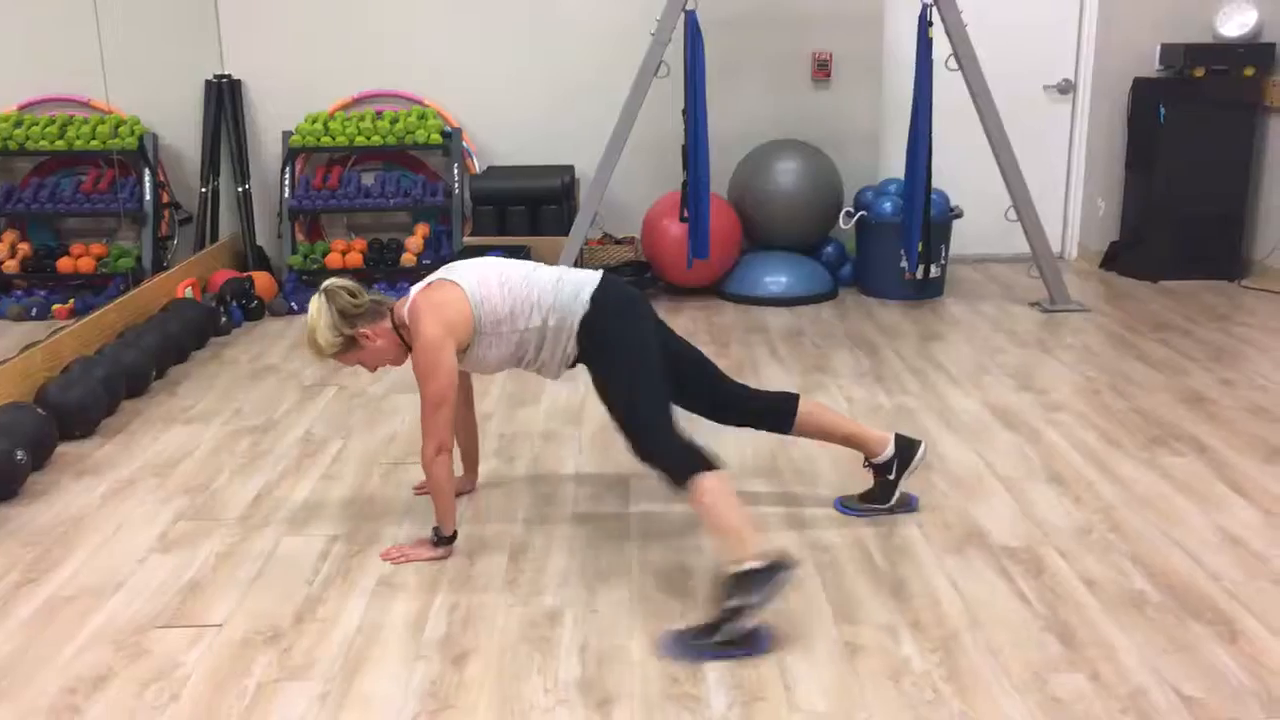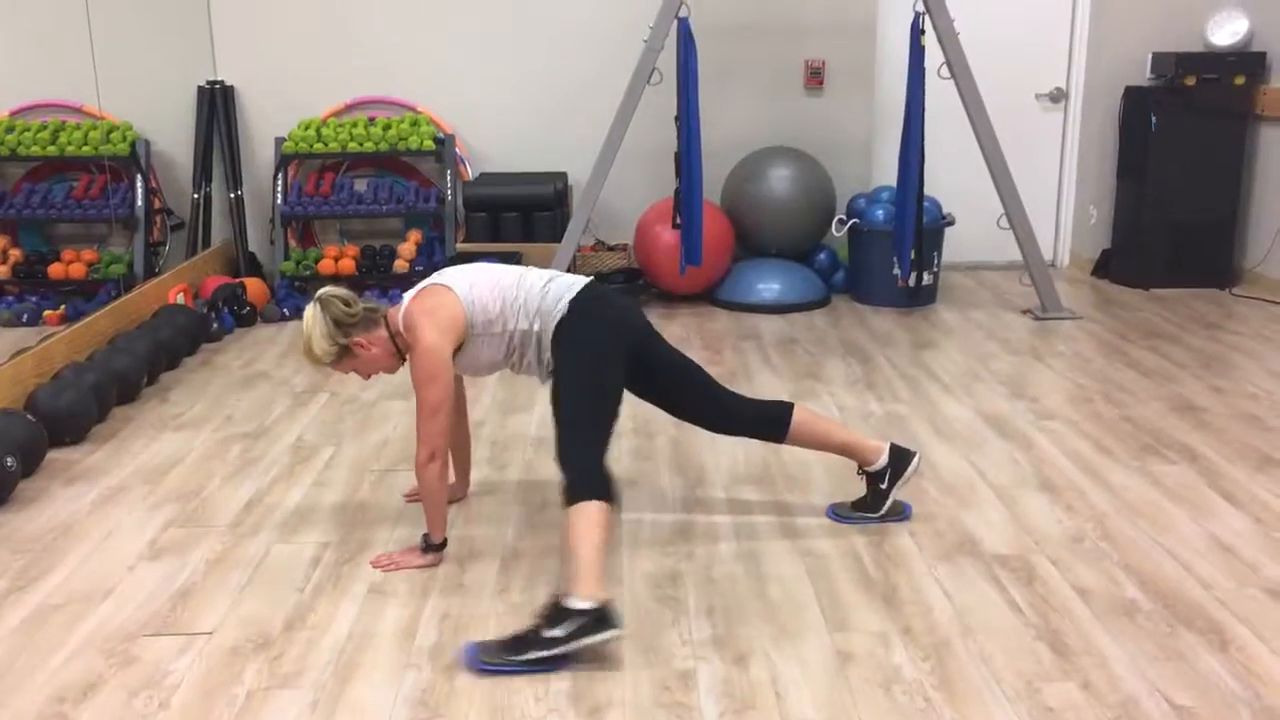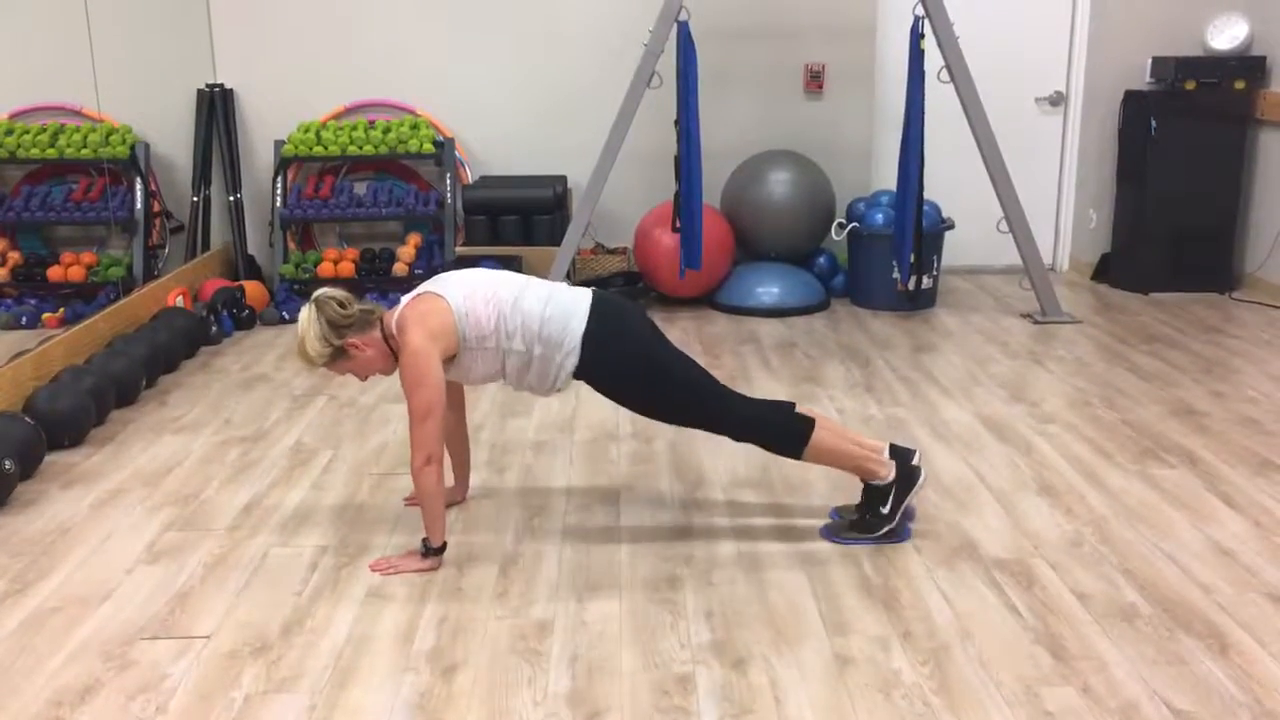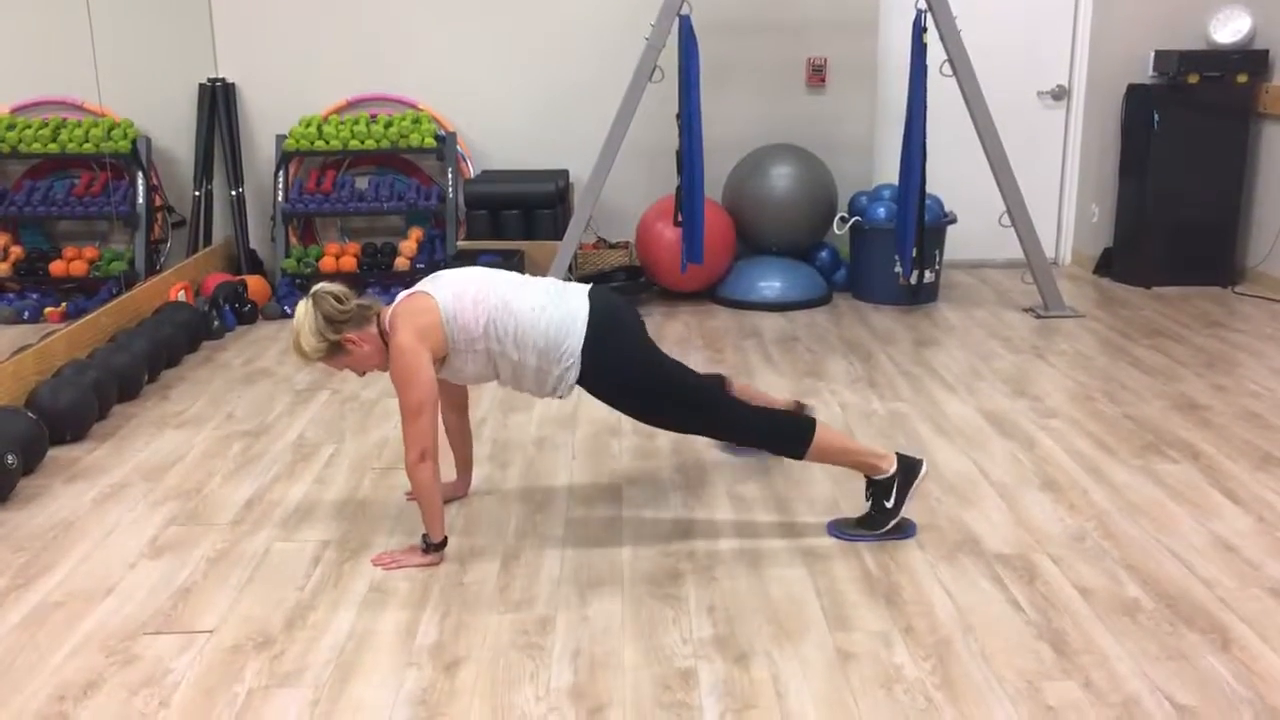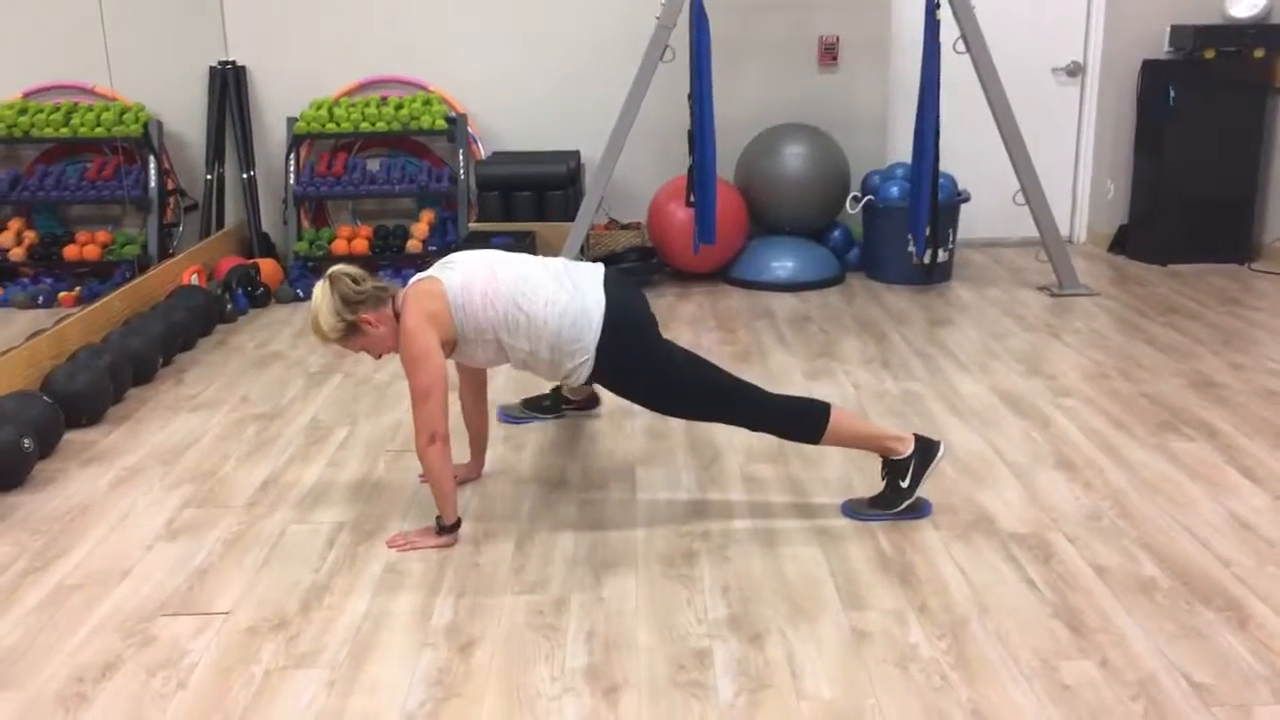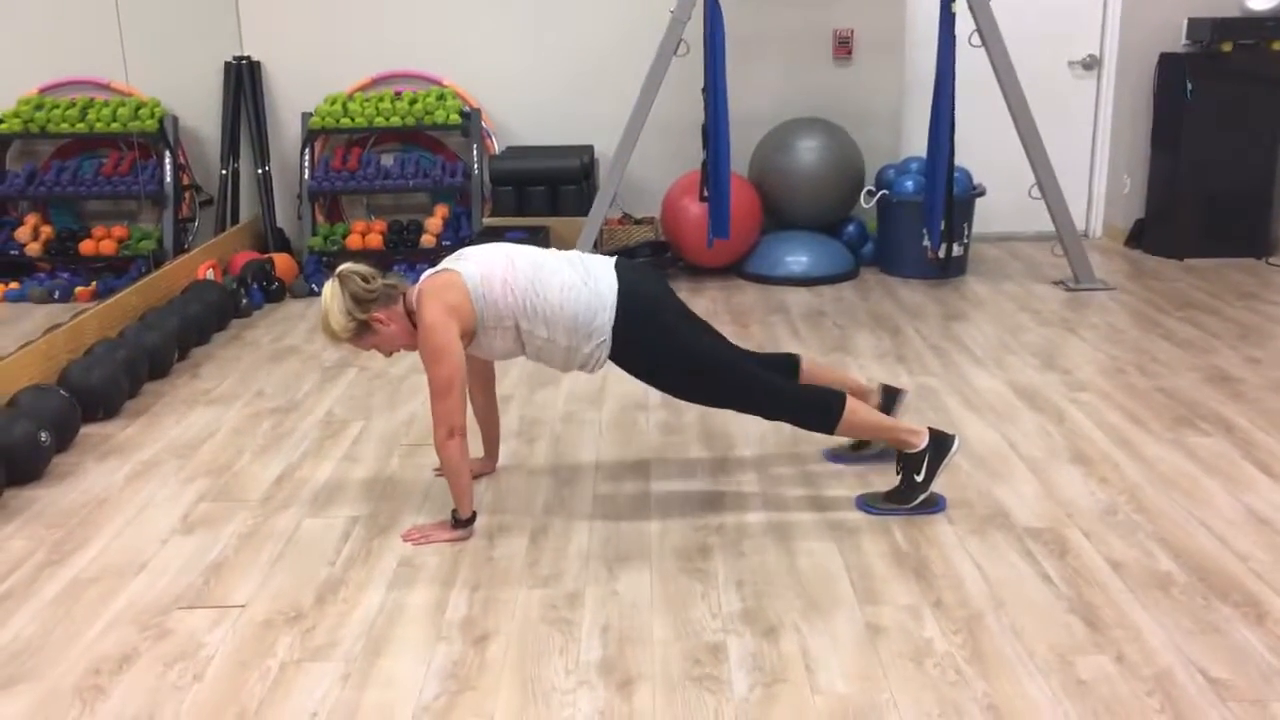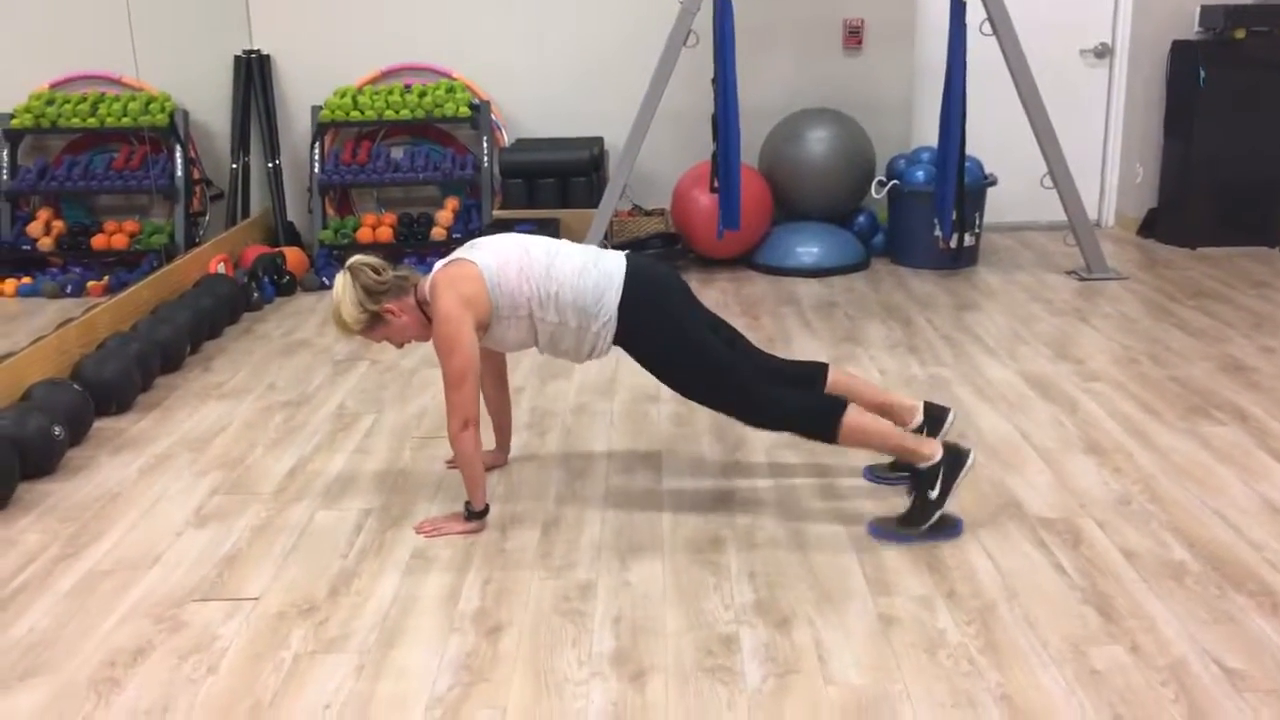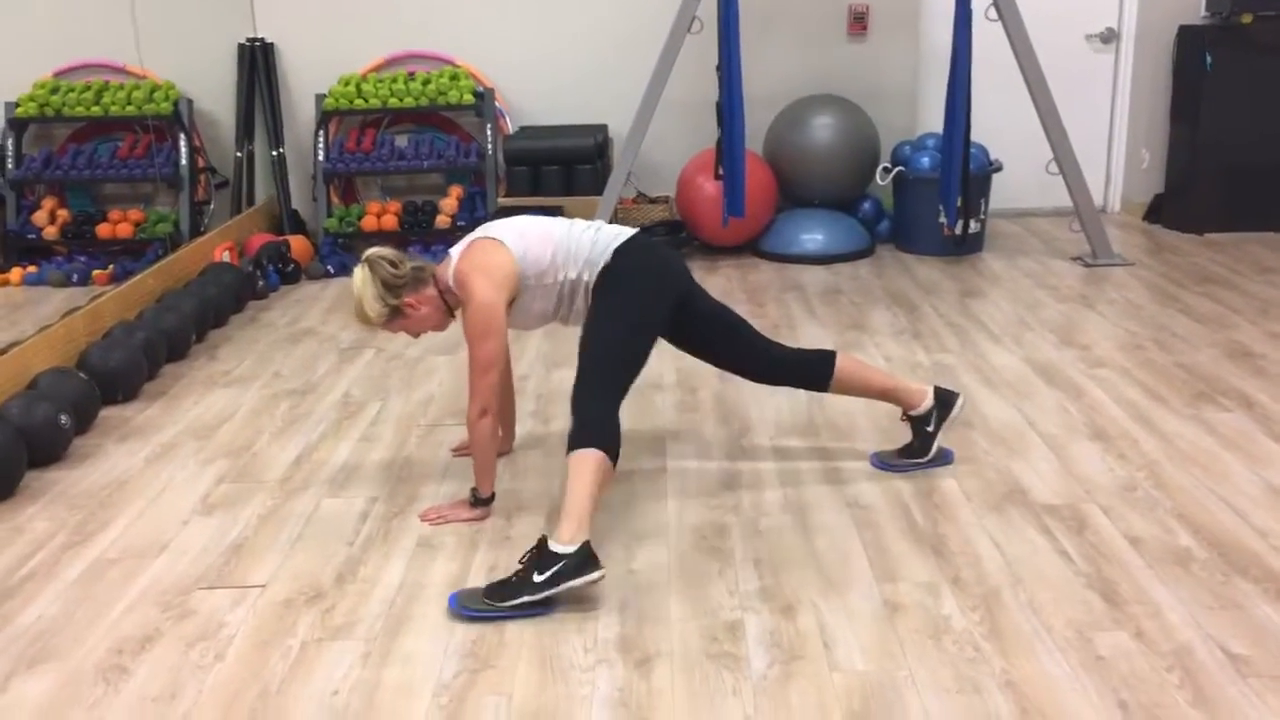
dt=0.5s
person 1, frame 1
left shoulder: (427, 325)
right shoulder: (426, 309)
left elbow: (436, 443)
right elbow: (461, 403)
left wrist: (442, 536)
right wrist: (468, 476)
left hip: (602, 317)
right hip: (608, 313)
left knee: (657, 443)
right knee: (734, 404)
left ankle: (752, 565)
right ankle: (887, 449)
person 1, frame 2
left shoulder: (424, 330)
right shoulder: (415, 316)
left elbow: (430, 448)
right elbow: (455, 411)
left wrist: (432, 544)
right wrist: (459, 483)
left hip: (585, 322)
right hip: (598, 316)
left knee: (581, 460)
right knee: (725, 411)
left ankle: (583, 607)
right ankle: (880, 457)
person 1, frame 3
left shoulder: (414, 337)
right shoulder: (419, 318)
left elbow: (424, 454)
right elbow: (453, 410)
left wrist: (431, 549)
right wrist: (460, 487)
left hip: (599, 341)
right hip: (601, 324)
left knee: (728, 416)
right knee: (728, 409)
left ankle: (885, 475)
right ankle: (883, 453)
person 1, frame 4
left shoulder: (404, 336)
right shoulder: (420, 313)
left elbow: (419, 452)
right elbow: (454, 404)
left wrist: (432, 543)
right wrist: (461, 481)
left hip: (592, 347)
right hip: (592, 314)
left knee: (720, 419)
right knee: (697, 400)
left ankle: (885, 467)
right ankle: (785, 407)
person 1, frame 5
left shoulder: (415, 320)
right shoulder: (433, 292)
left elbow: (430, 435)
right elbow: (472, 372)
left wrist: (445, 524)
right wrist: (475, 463)
left hip: (605, 334)
right hip: (602, 294)
left knee: (744, 406)
left ankle: (903, 448)
right ankle: (576, 387)
person 1, frame 6
left shoulder: (433, 313)
right shoulder: (447, 290)
left elbow: (448, 428)
right elbow: (480, 378)
left wrist: (461, 518)
right wrist: (489, 458)
left hip: (620, 319)
right hip: (622, 287)
left knee: (753, 391)
right knee: (736, 365)
left ankle: (916, 442)
right ankle: (874, 395)
person 1, frame 7
left shoulder: (446, 302)
right shoulder: (458, 280)
left elbow: (461, 419)
right elbow: (492, 372)
left wrist: (473, 511)
right wrist: (500, 449)
left hip: (634, 304)
right hip: (636, 287)
left knee: (758, 400)
right knee: (763, 372)
left ankle: (930, 453)
right ankle: (916, 415)
person 1, frame 8
left shoulder: (476, 283)
right shoulder: (460, 271)
left elbow: (482, 400)
right elbow: (499, 370)
left wrist: (480, 497)
right wrist: (504, 439)
left hip: (632, 270)
right hip: (642, 271)
left knee: (592, 403)
right knee: (768, 362)
left ankle: (567, 550)
right ankle: (924, 401)
